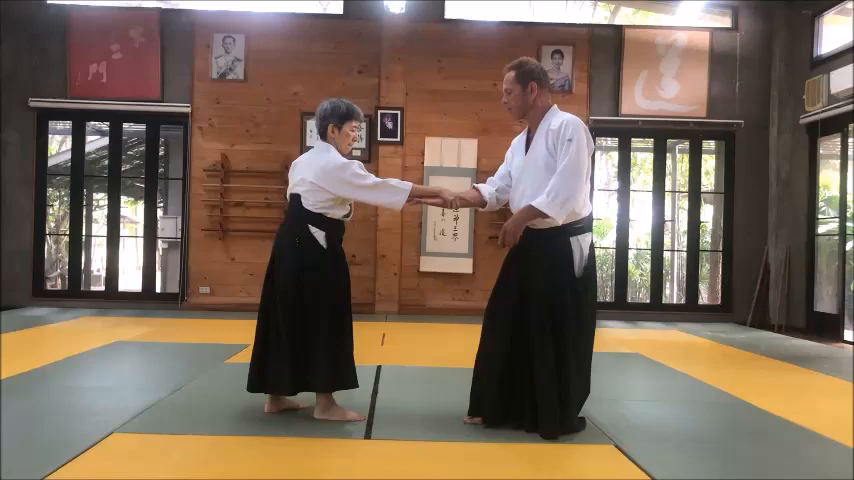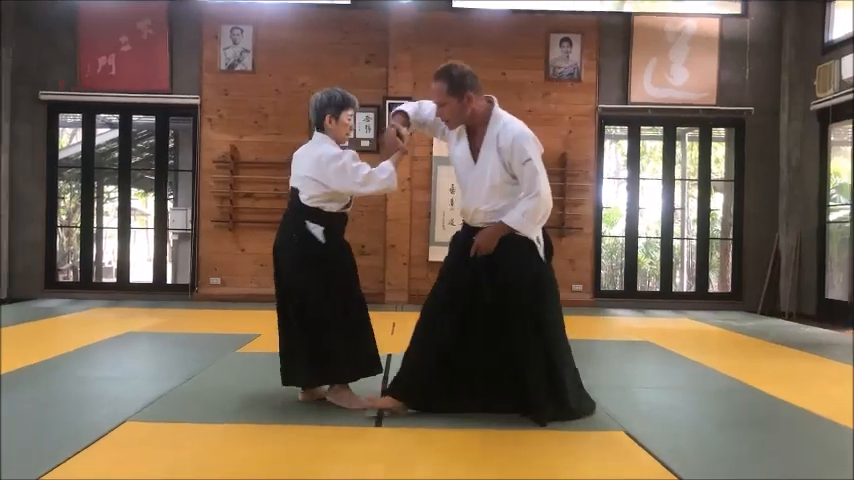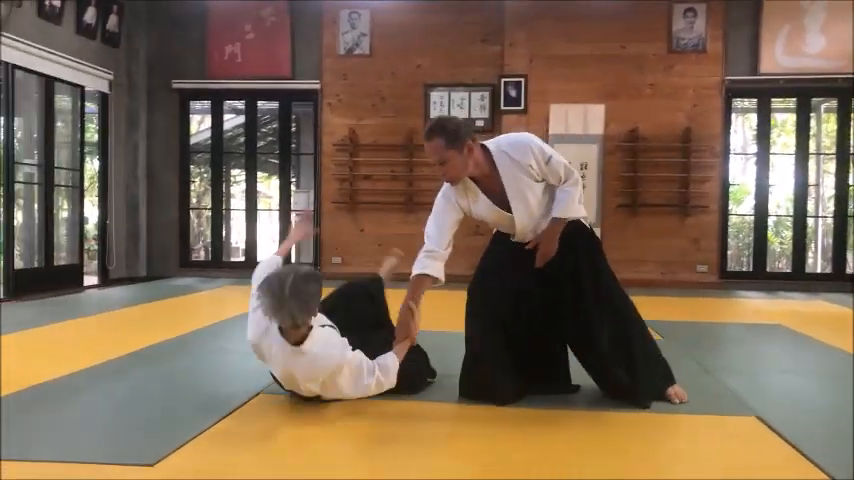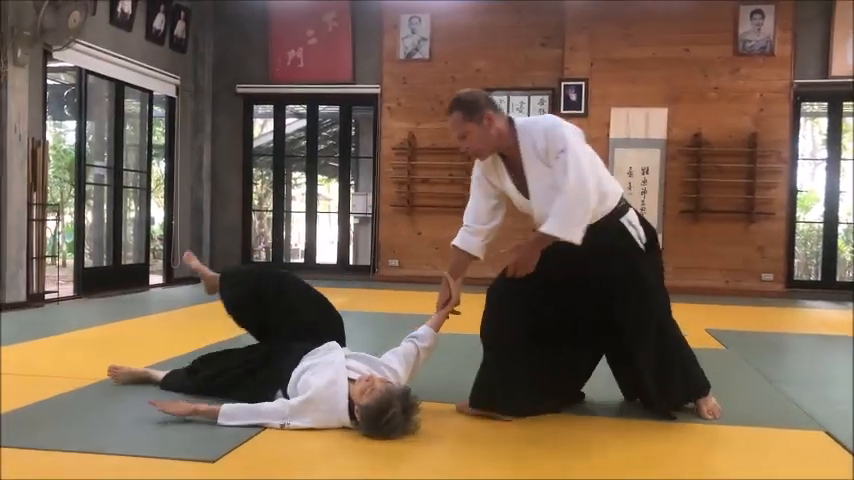
dt=0.7s
person 1, frame 1
left shoulder: (568, 127)
right shoulder: (520, 142)
left elbow: (567, 188)
right elbow: (497, 188)
left wrist: (521, 217)
right wrist: (454, 200)
left hip: (563, 247)
right hip: (532, 245)
left knee: (559, 334)
right knee: (505, 325)
left ankle: (558, 416)
right ankle: (500, 408)
person 1, frame 2
left shoulder: (514, 136)
right shoulder: (453, 122)
left elbow: (539, 199)
right elbow: (414, 110)
left wrist: (497, 232)
right wrist: (401, 121)
left hip: (516, 244)
right hip: (472, 236)
left knee: (533, 328)
right knee: (442, 312)
left ankle: (560, 403)
right ankle: (407, 391)
person 1, frame 3
left shoulder: (522, 148)
right shoulder: (453, 193)
left elbow: (569, 181)
right elbow: (433, 251)
left wrist: (552, 232)
right wrist: (408, 309)
left hip: (563, 234)
right hip: (512, 245)
left knee: (604, 308)
right knee: (486, 305)
left ankle: (657, 381)
right ankle: (495, 384)
person 1, frame 4
left shoulder: (551, 132)
right shoulder: (486, 167)
left elbow: (577, 198)
right elbow: (475, 228)
left wrist: (534, 246)
right wrist: (450, 281)
left hip: (612, 232)
right hip: (560, 237)
left knee: (643, 318)
right knee: (509, 300)
left ankle: (694, 391)
right ankle: (505, 397)
person 2, frame 1
left shoulder: (303, 162)
right shoulder: (336, 166)
right elbow: (380, 189)
right wrist: (434, 192)
left hip: (292, 242)
right hip: (315, 248)
left knee: (286, 318)
right knee: (325, 323)
left ankle: (276, 395)
right ankle: (325, 402)
person 2, frame 2
left shoulder: (305, 153)
right shoulder: (333, 157)
right elbow: (372, 180)
right wrist: (397, 153)
left hip: (294, 236)
right hip: (316, 241)
left knee: (303, 312)
right knee: (337, 312)
left ankle: (310, 384)
right ankle: (338, 386)
person 2, frame 3
left shoulder: (260, 330)
right shoulder: (332, 358)
left elbow: (262, 273)
right elbow: (374, 378)
left wrist: (289, 240)
right wrist: (405, 342)
left ankle: (380, 279)
person 2, frame 4
left shoulder: (322, 407)
right shoulder: (390, 375)
left elbow: (258, 412)
right elbow: (414, 345)
left wrist: (199, 410)
right wrist: (442, 311)
left hip: (288, 369)
right hip: (325, 347)
left knee: (208, 371)
right knee: (270, 284)
left ankle: (154, 376)
right ankle: (220, 280)
